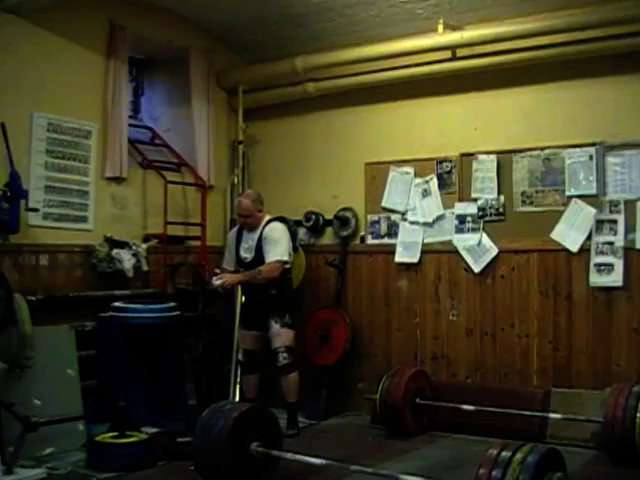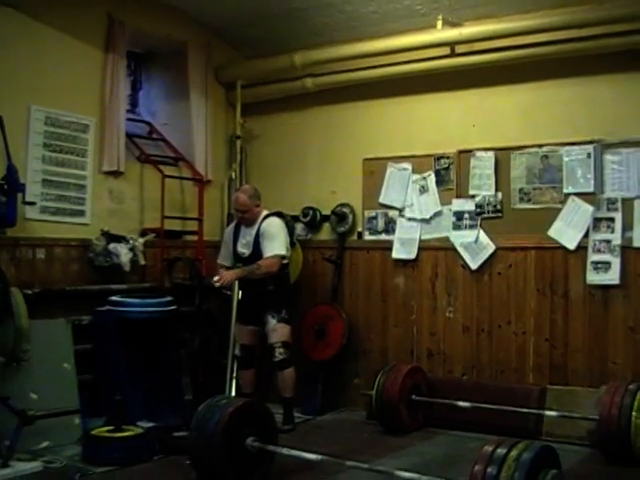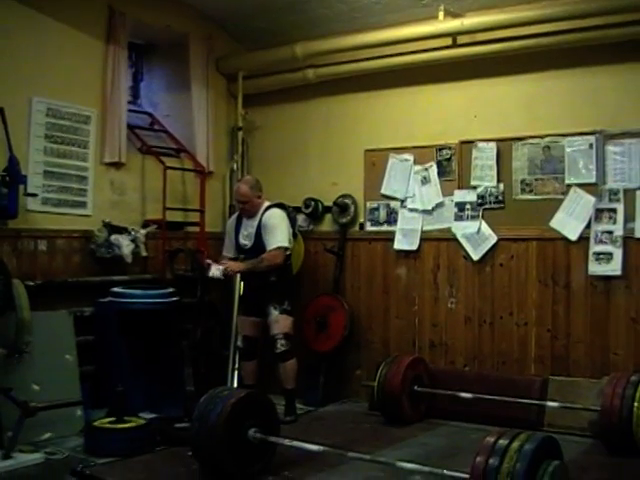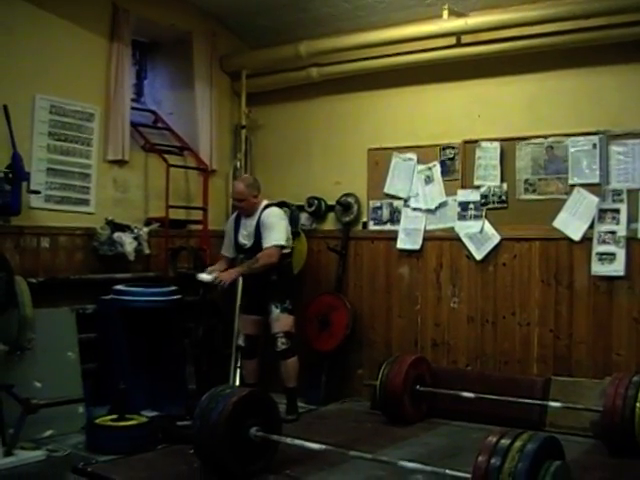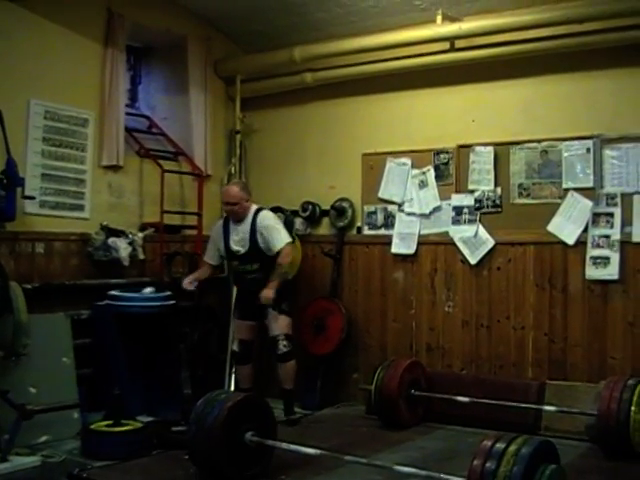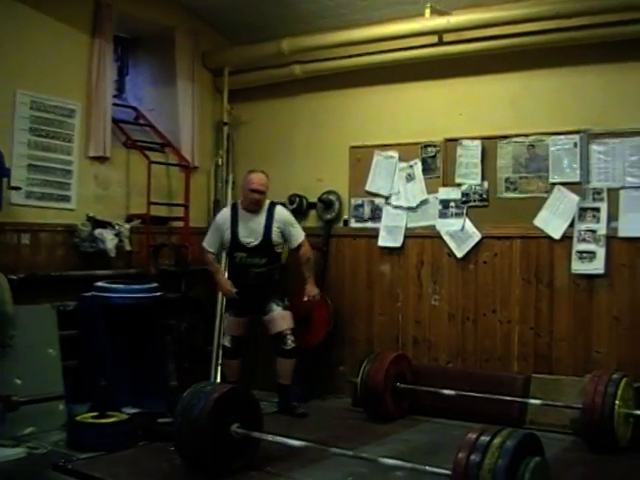
dt=0.3s
person 1, frame 1
left shoulder: (275, 230)
right shoulder: (235, 234)
left elbow: (273, 269)
right elbow: (229, 268)
left wrist: (238, 277)
right wrist: (223, 278)
left hip: (277, 302)
right hip: (251, 302)
left knee: (284, 358)
right knee: (247, 359)
left ankle: (292, 418)
person 1, frame 2
left shoulder: (272, 225)
right shoulder: (232, 229)
left elbow: (272, 264)
right elbow: (224, 264)
left wrist: (236, 273)
right wrist: (221, 276)
left hip: (274, 298)
right hip: (248, 297)
left knee: (280, 353)
right knee: (244, 354)
left ankle: (288, 413)
person 1, frame 3
left shoulder: (274, 216)
right shoulder: (234, 221)
left elbow: (276, 257)
right elbow: (229, 256)
left wrist: (242, 266)
right wrist: (222, 266)
left hip: (276, 289)
right hip: (251, 289)
left knee: (282, 345)
right knee: (246, 346)
left ankle: (290, 404)
person 1, frame 4
left shoulder: (273, 215)
right shoulder: (234, 221)
left elbow: (271, 256)
right elbow: (228, 257)
left wrist: (235, 272)
right wrist: (216, 269)
left hip: (277, 288)
right hip: (251, 288)
left knee: (282, 344)
right knee: (246, 344)
left ankle: (291, 403)
person 1, frame 5
left shoulder: (265, 219)
right shoulder: (221, 227)
left elbow: (285, 254)
right elbow: (210, 263)
left wrist: (271, 287)
right wrist: (193, 277)
left hip: (271, 293)
right hip: (244, 294)
left knee: (282, 345)
right knee: (242, 349)
left ankle: (288, 405)
person 1, frame 6
left shoulder: (279, 214)
right shoulder: (225, 216)
left elbow: (303, 248)
right elbow: (209, 252)
left wrist: (310, 282)
right wrist: (221, 278)
left hip: (271, 289)
right hip: (239, 289)
left knee: (286, 340)
right knee: (231, 343)
left ankle: (285, 400)
